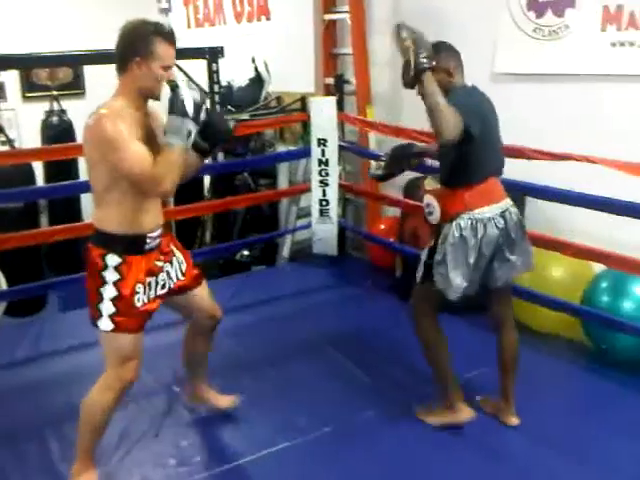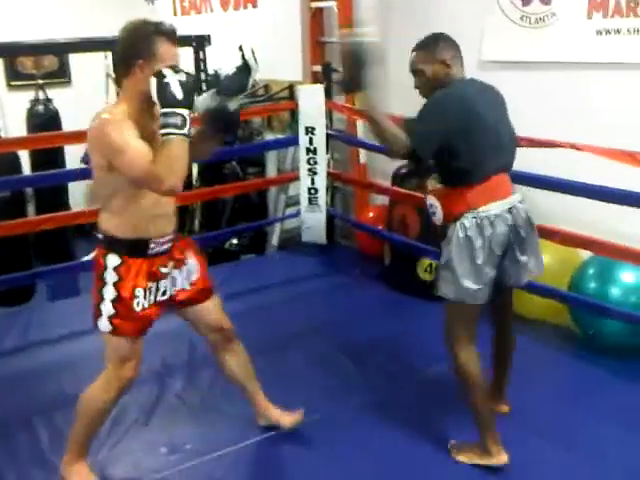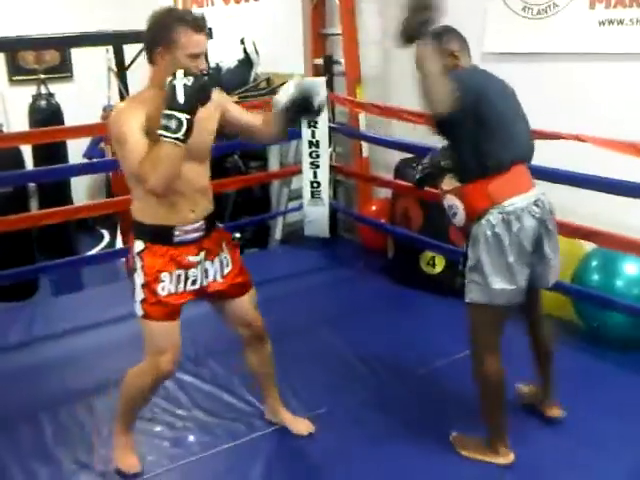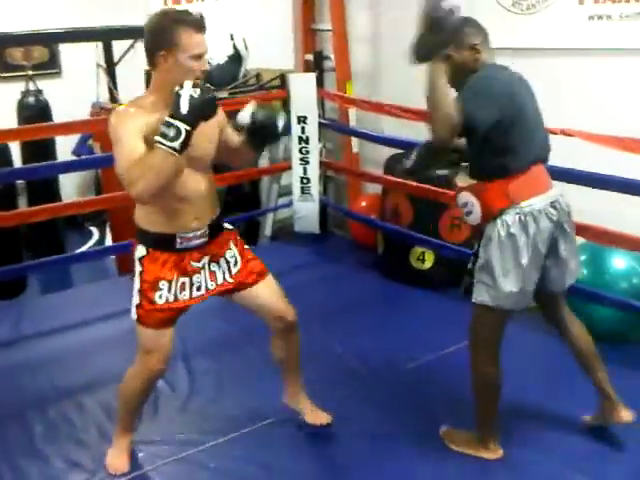
dt=0.2s
person 1, frame 1
left shoulder: (148, 113)
right shoulder: (109, 123)
left elbow: (178, 171)
right elbow: (161, 183)
left wrist: (202, 139)
right wrist: (183, 124)
left hip: (158, 246)
right hip: (120, 259)
left knee: (208, 315)
right knee: (122, 371)
left ankle: (199, 389)
person 1, frame 2
left shoulder: (158, 112)
right shoulder: (110, 127)
right elbow: (170, 181)
left wrist: (197, 117)
right wrist: (176, 112)
left hip: (172, 250)
right hip: (128, 262)
left knee: (222, 330)
right knee: (121, 371)
left ankle: (264, 408)
person 1, frame 3
left shoulder: (208, 100)
right shoulder: (127, 115)
left elbow: (261, 131)
right elbow: (155, 181)
left wrist: (288, 107)
right wrist: (178, 116)
left hip: (209, 239)
right hip: (159, 249)
left knee: (252, 327)
right knee: (162, 361)
left ankle: (275, 408)
right ankle: (122, 430)
person 1, frame 4
left shoulder: (207, 107)
right shoulder: (127, 120)
left elbow: (238, 155)
right elbow: (143, 188)
left wrist: (256, 132)
right wrist: (178, 125)
left hip: (216, 241)
right hip: (163, 254)
left knee: (283, 316)
right knee: (153, 362)
left ankle: (295, 395)
right ankle: (123, 435)
person 2, frame 1
left shoulder: (462, 101)
right shoulder: (477, 100)
left elbow: (449, 134)
left wrist: (422, 76)
right wrist: (418, 155)
left hip: (470, 223)
right hip: (501, 213)
left knee: (423, 307)
right knee: (501, 313)
left ankle: (453, 403)
right ankle: (506, 404)
person 2, frame 2
left shoulder: (447, 101)
right shoulder: (488, 93)
left elbow: (398, 145)
left wrist: (362, 88)
right wrist: (438, 162)
left hip: (474, 223)
right hip: (511, 209)
left knee: (459, 336)
right knee: (502, 310)
left ankle: (488, 444)
right ankle: (498, 397)
person 2, frame 3
left shoulder: (469, 85)
right shoulder: (495, 86)
left elbow: (440, 107)
left wrist: (421, 37)
right wrist: (450, 163)
left hip: (500, 219)
right hip: (531, 203)
left knee: (484, 338)
right knee: (532, 309)
left ankle: (495, 444)
right ankle: (546, 396)
person 2, frame 4
left shoulder: (482, 83)
right shoulder: (509, 80)
left elbow: (445, 128)
left wrist: (435, 63)
right wrist: (467, 157)
left hip: (516, 220)
right hip: (547, 204)
left knee: (484, 336)
right knee: (556, 308)
left ankle: (484, 439)
